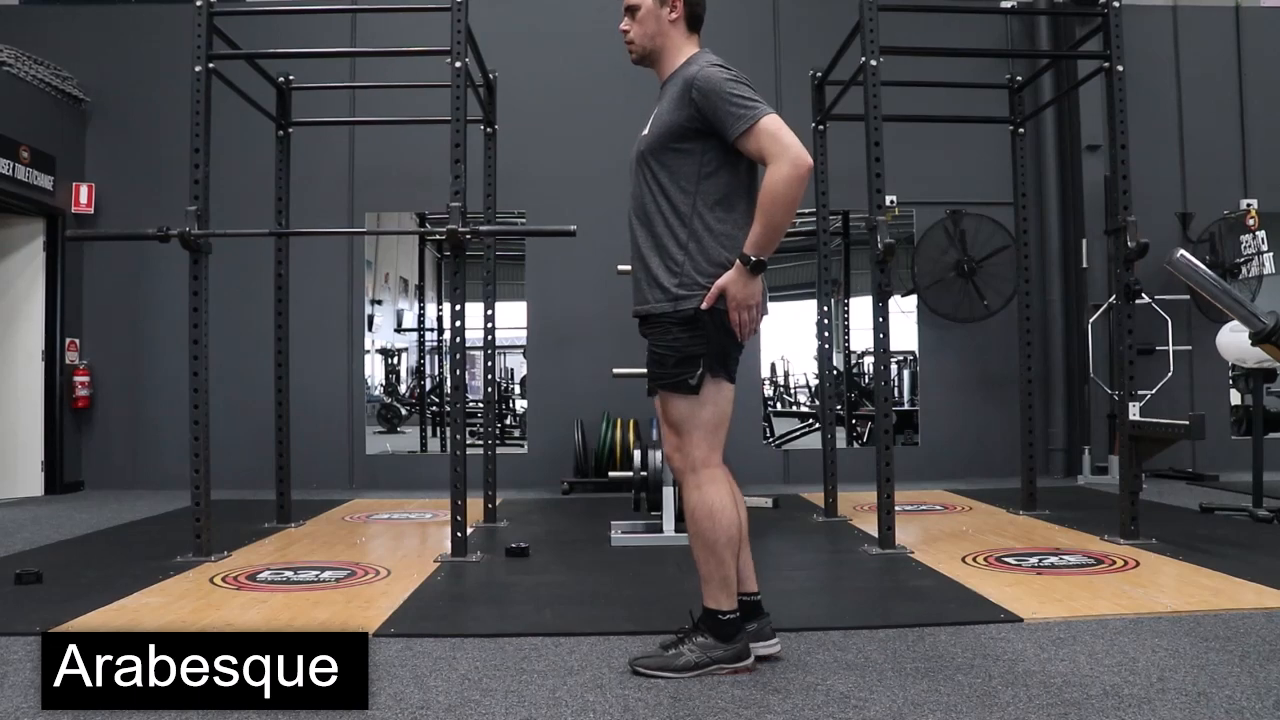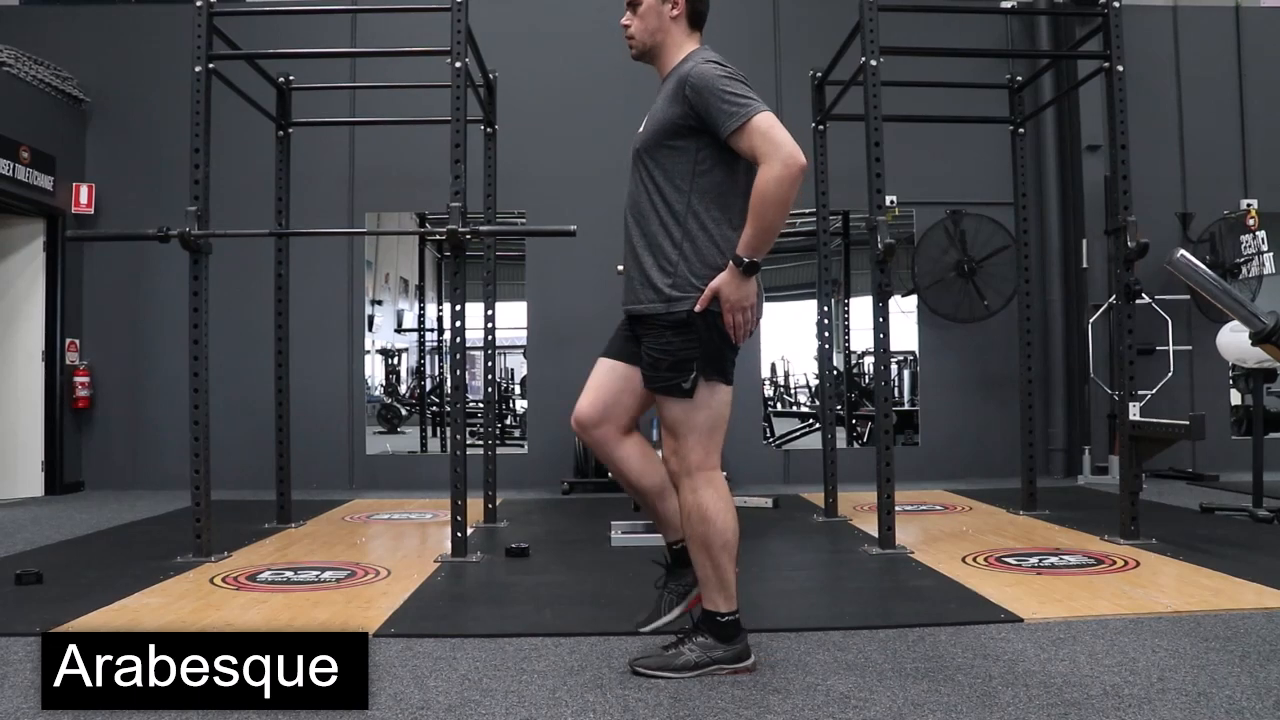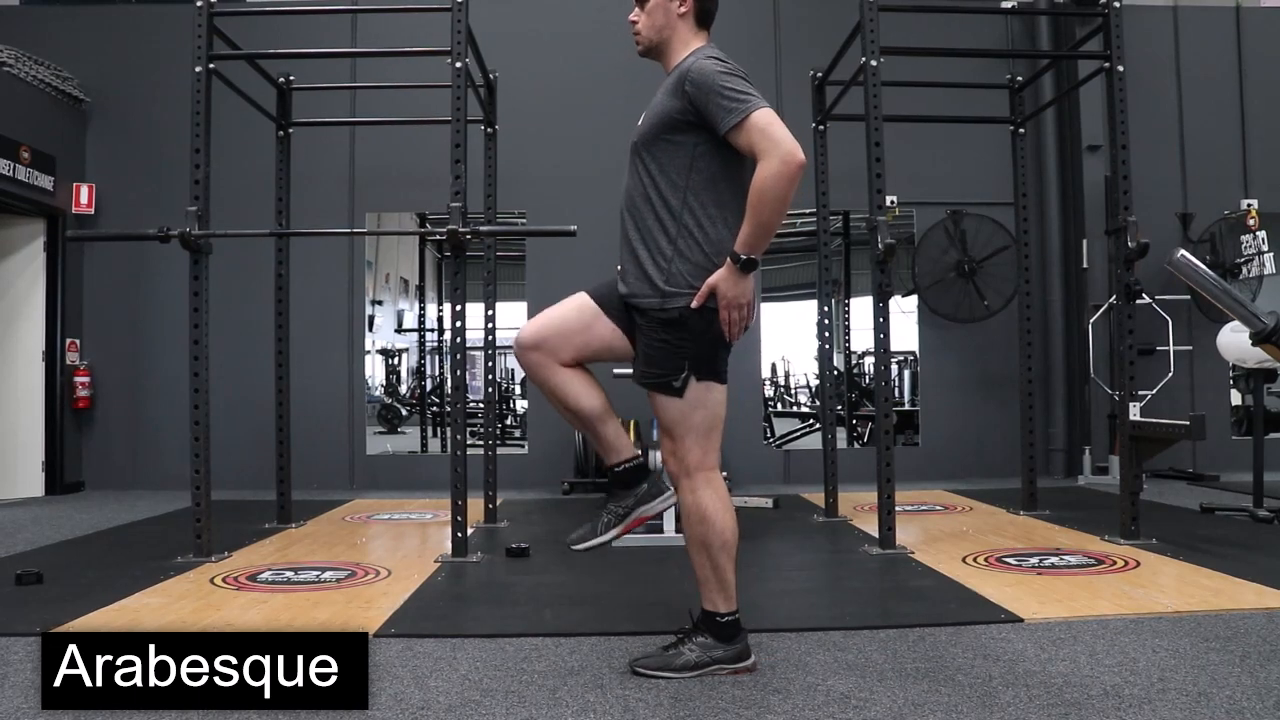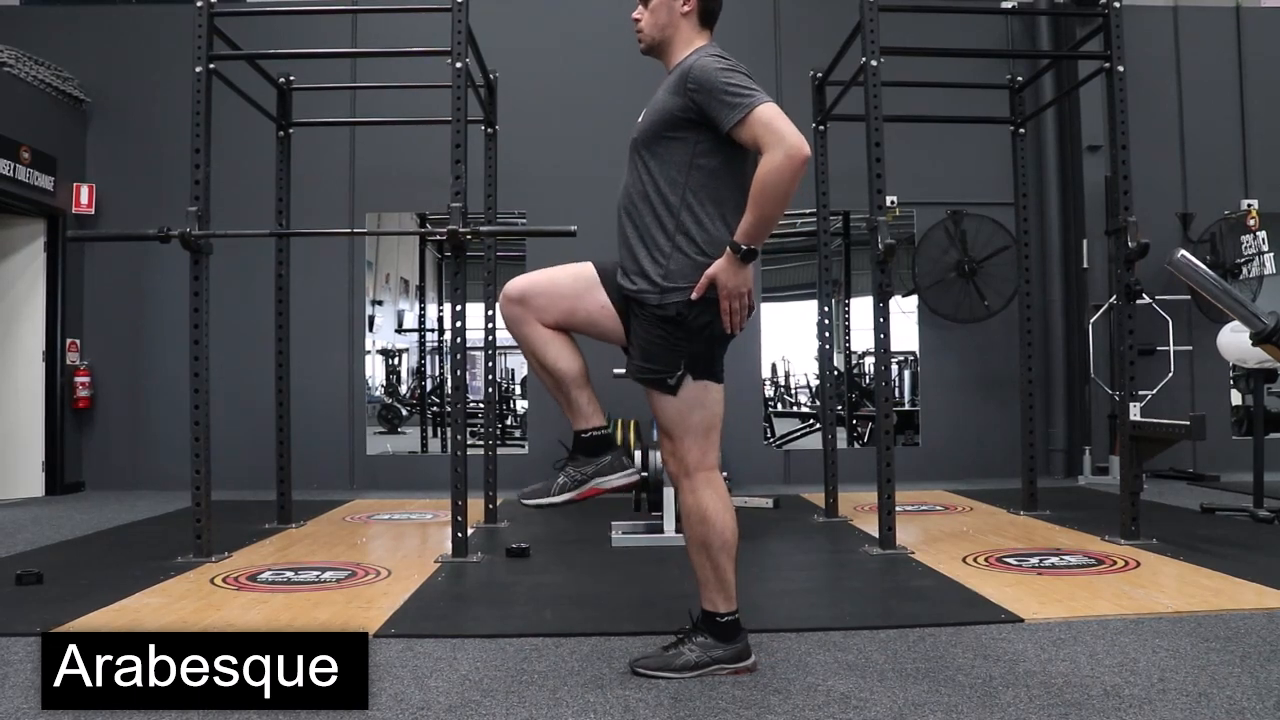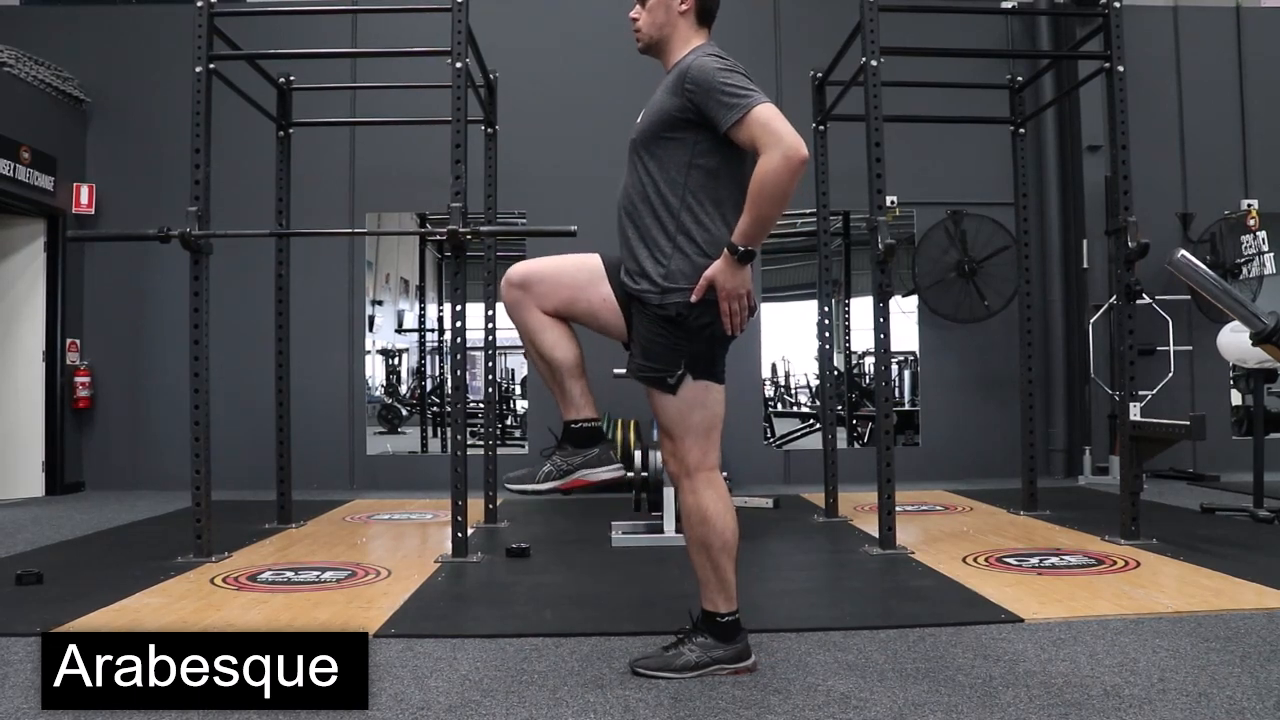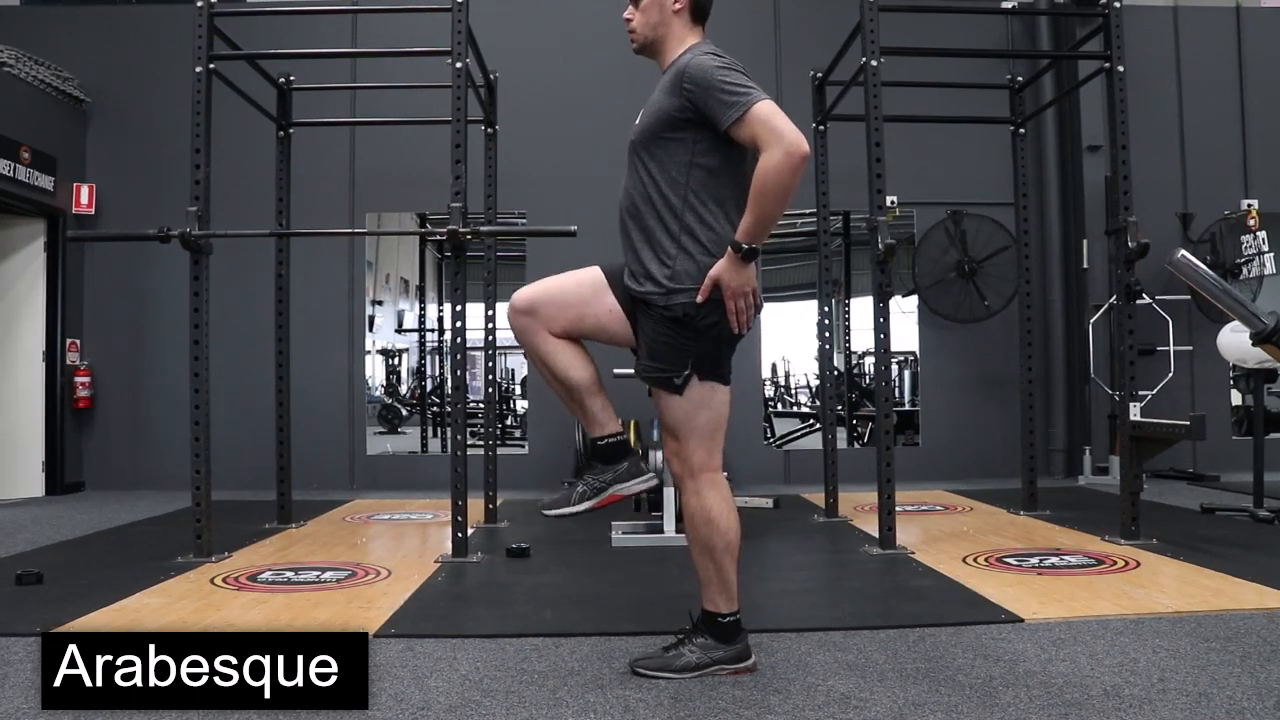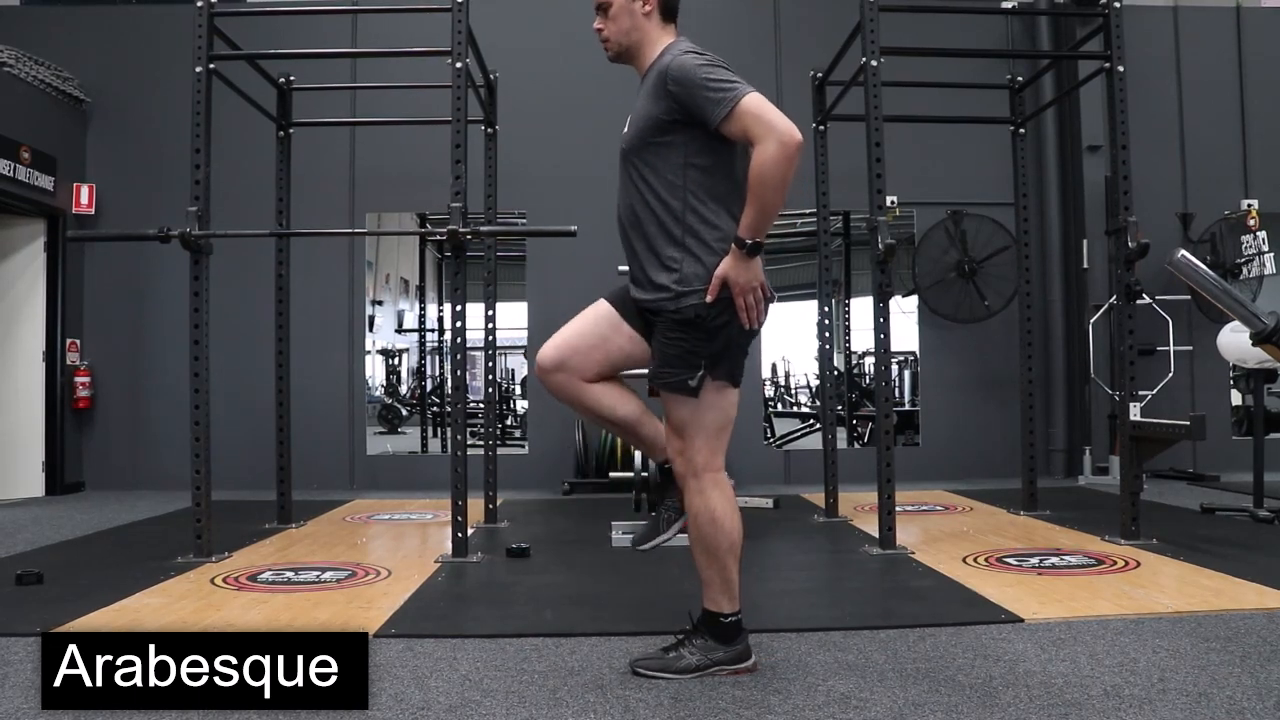
dt=0.3s
person 1, frame 1
left shoulder: (707, 79)
right shoulder: (675, 93)
left elbow: (791, 161)
left wrist: (748, 265)
left hip: (700, 305)
right hip: (672, 304)
left knee: (695, 463)
right knee: (699, 463)
left ankle: (722, 631)
right ankle: (746, 611)
person 1, frame 2
left shoulder: (703, 76)
right shoulder: (676, 90)
left elbow: (785, 160)
left wrist: (742, 267)
left hip: (694, 304)
right hip: (659, 304)
left knee: (692, 466)
right knee: (595, 422)
left ankle: (722, 632)
right ankle: (689, 558)
person 1, frame 3
left shoulder: (705, 73)
right shoulder: (681, 85)
left elbow: (784, 157)
left wrist: (740, 265)
left hip: (689, 299)
right hip: (649, 291)
left knee: (691, 466)
right knee: (536, 344)
left ankle: (722, 635)
right ankle: (631, 478)
person 1, frame 4
left shoulder: (705, 70)
right shoulder: (683, 83)
left elbow: (789, 150)
left wrist: (740, 255)
left hip: (685, 293)
right hip: (649, 285)
left knee: (691, 466)
right knee: (522, 300)
left ankle: (723, 634)
right ankle: (596, 449)
person 1, frame 5
left shoulder: (704, 70)
right shoulder: (680, 82)
left elbow: (787, 152)
left wrist: (737, 256)
left hip: (686, 293)
right hip: (651, 282)
left knee: (692, 467)
right knee: (523, 283)
left ankle: (723, 636)
right ankle: (585, 441)
person 1, frame 6
left shoulder: (701, 68)
right shoulder: (678, 81)
left elbow: (788, 148)
left wrist: (742, 253)
left hip: (693, 292)
right hip: (655, 285)
left knee: (694, 466)
right knee: (531, 309)
left ankle: (723, 635)
right ankle: (612, 454)
person 1, frame 7
left shoulder: (682, 68)
right shoulder: (658, 82)
left elbow: (781, 139)
left wrist: (745, 251)
left hip: (704, 294)
right hip: (664, 290)
left knee: (697, 464)
right knee: (559, 365)
left ankle: (724, 637)
right ankle: (677, 473)
